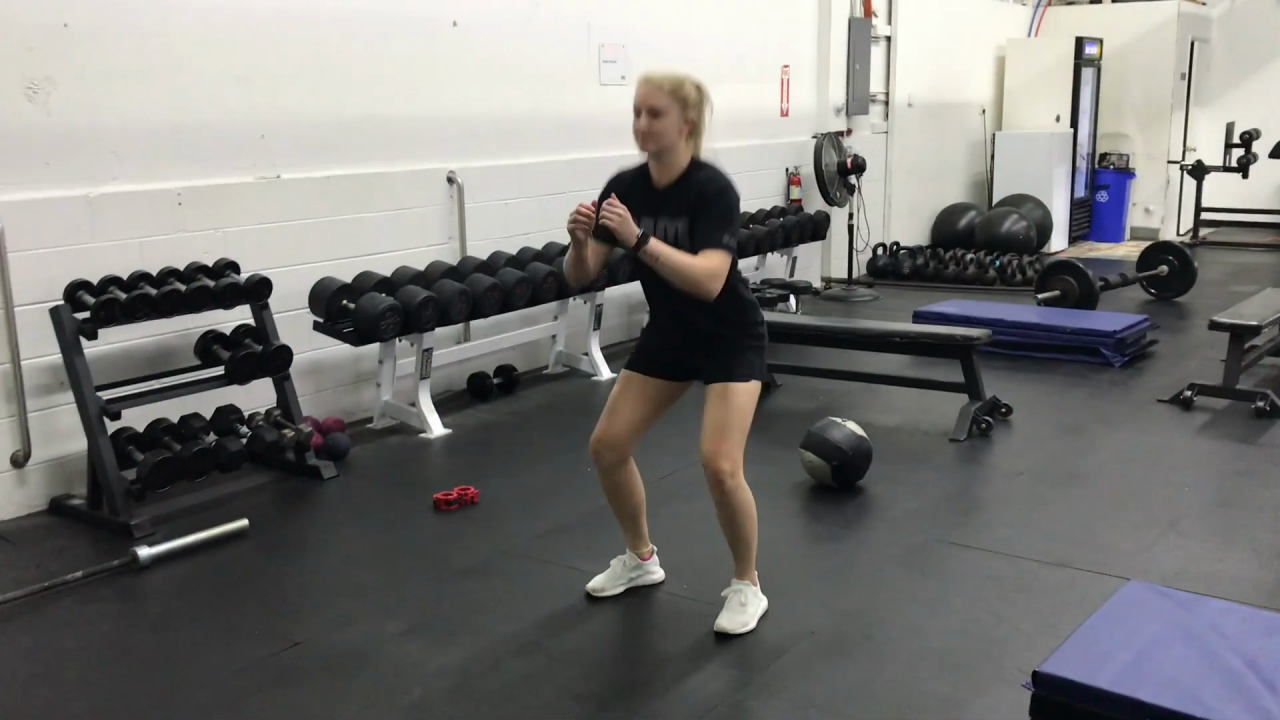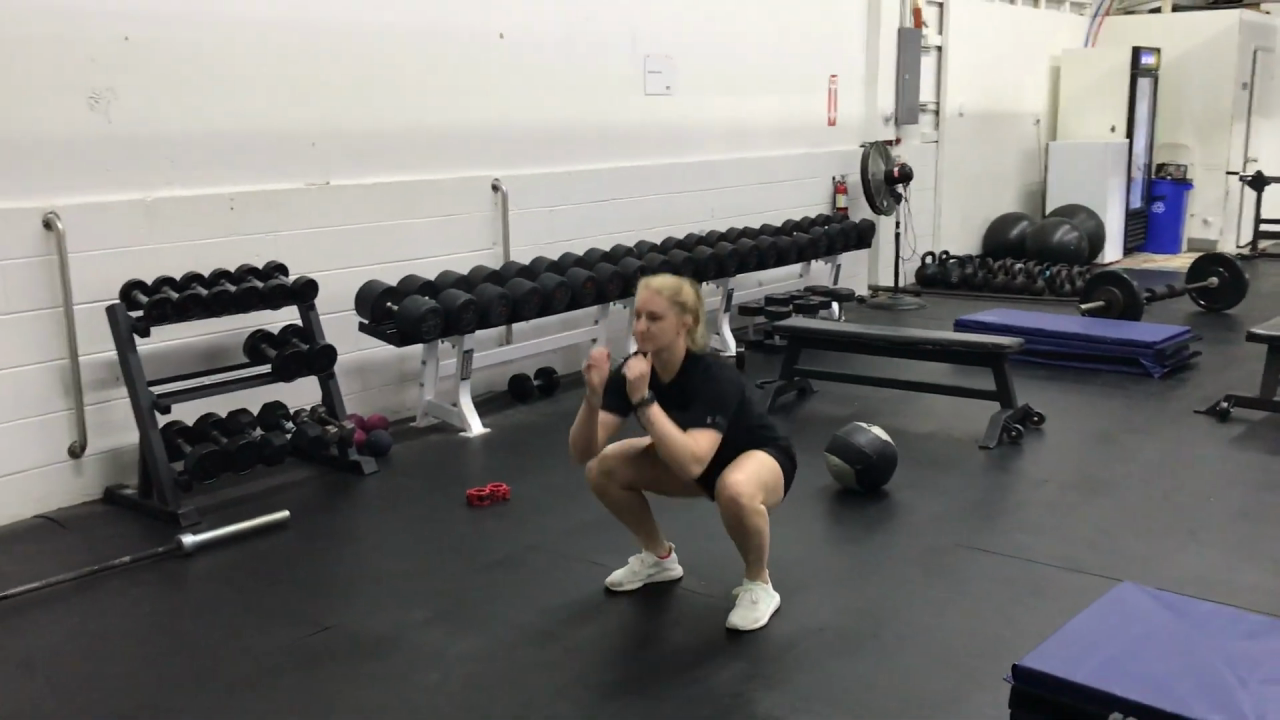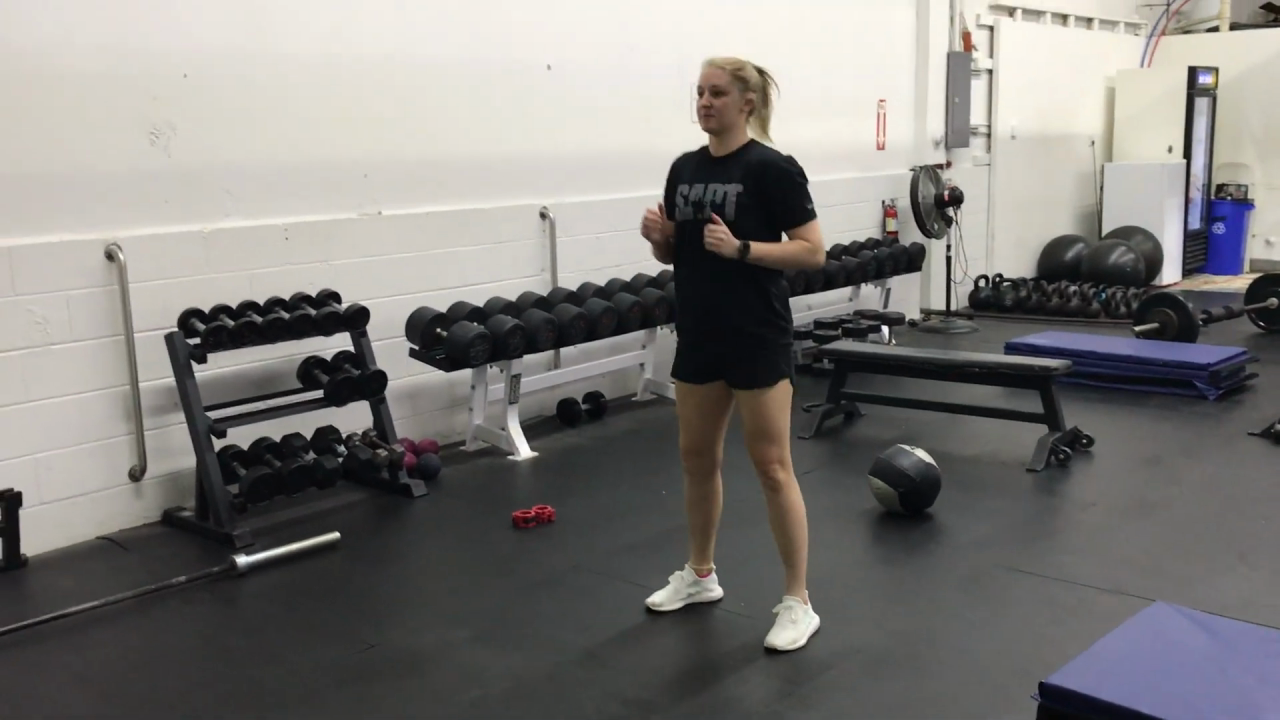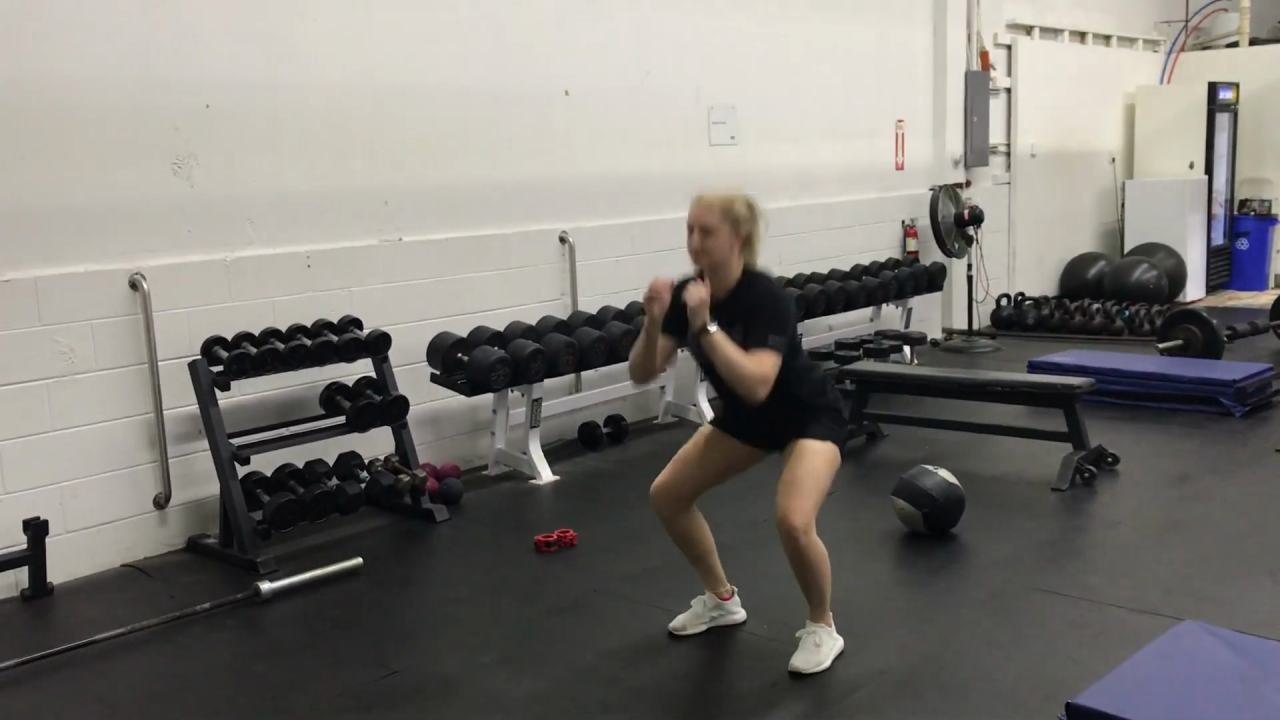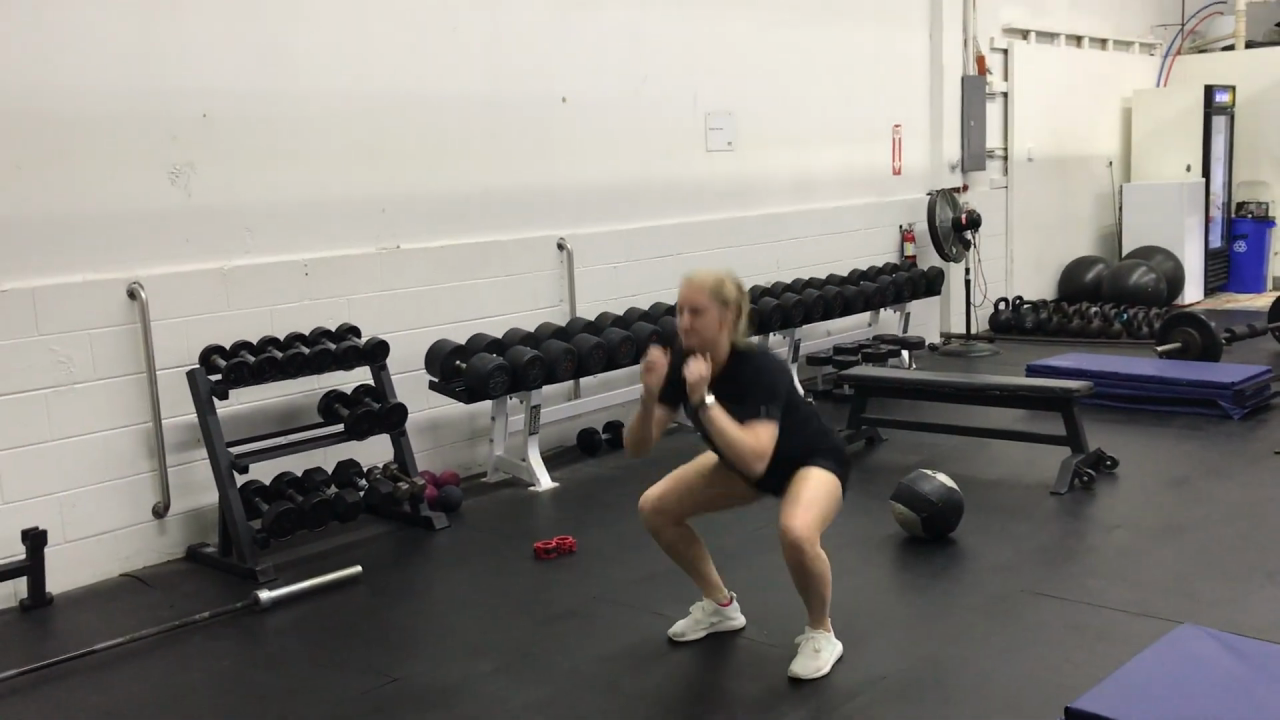
dt=0.7s
person 1, frame 1
left shoulder: (713, 188)
right shoulder: (624, 187)
left elbow: (707, 283)
right elbow: (580, 275)
left wrist: (636, 239)
right wrist: (581, 237)
left hip: (731, 342)
right hip: (667, 337)
left knee: (719, 465)
right knee: (607, 448)
left ankle: (747, 585)
right ankle: (640, 559)
person 1, frame 2
left shoulder: (715, 377)
right shoulder: (632, 372)
left elbow: (691, 464)
right elbow: (582, 454)
left wrist: (643, 400)
right wrist: (592, 397)
left hip: (762, 455)
left knee: (734, 490)
right knee: (603, 470)
left ankle: (758, 584)
right ankle: (659, 556)
person 1, frame 3
left shoulder: (772, 168)
right shoulder: (683, 168)
left elbow: (812, 252)
right elbow: (673, 254)
left wrist: (739, 248)
right wrist: (657, 236)
left hip: (758, 338)
right hip: (697, 336)
left knee: (771, 466)
right knee: (697, 460)
left ankle: (798, 603)
right ankle: (700, 576)
person 1, frame 4
left shoulder: (767, 298)
right shoulder: (686, 293)
left elbow: (756, 387)
right elbow: (642, 374)
left wrist: (705, 326)
right wrist: (653, 323)
left hip: (810, 416)
right hip: (743, 416)
left knee: (792, 520)
right knee: (665, 496)
left ankle: (822, 628)
right ankle: (721, 598)
person 1, frame 5
left shoulder: (759, 369)
right shoulder: (682, 361)
left elbow: (755, 461)
right elbow: (637, 446)
left wrist: (704, 400)
right wrist: (650, 393)
left hip: (811, 458)
right hip: (741, 457)
left knee: (795, 534)
right knee: (654, 507)
left ankle: (821, 634)
right ankle: (719, 603)
